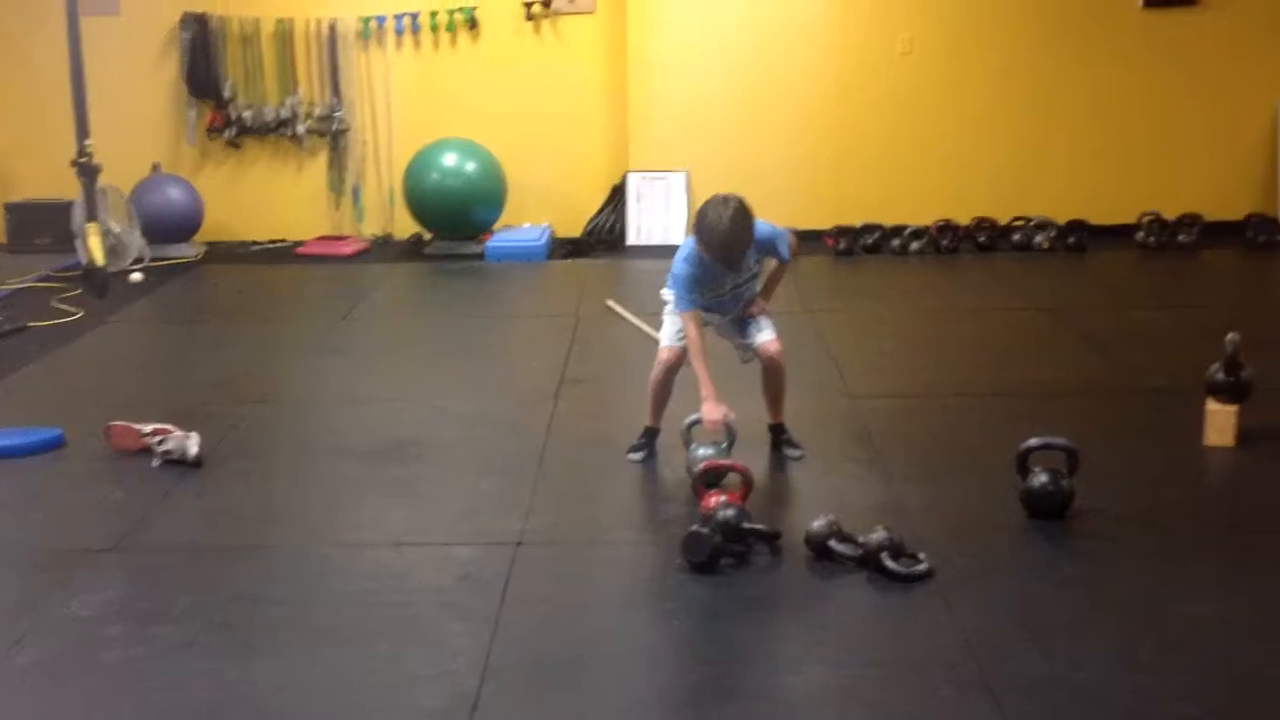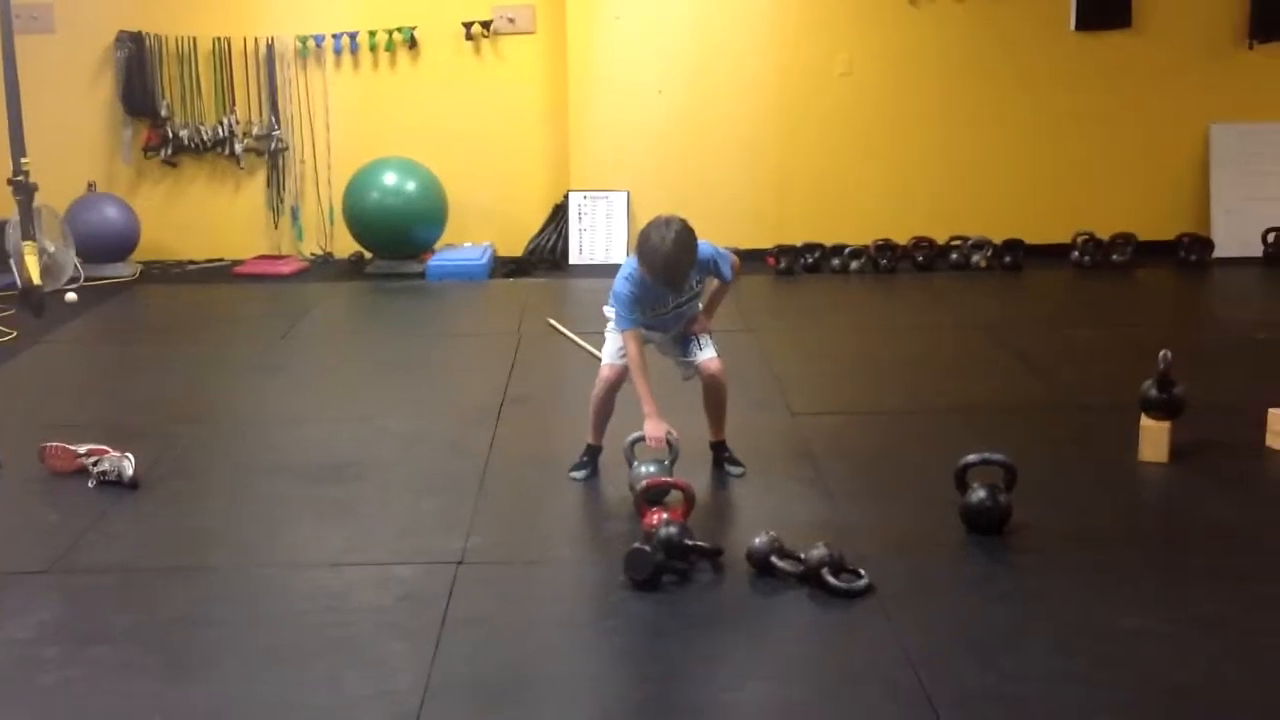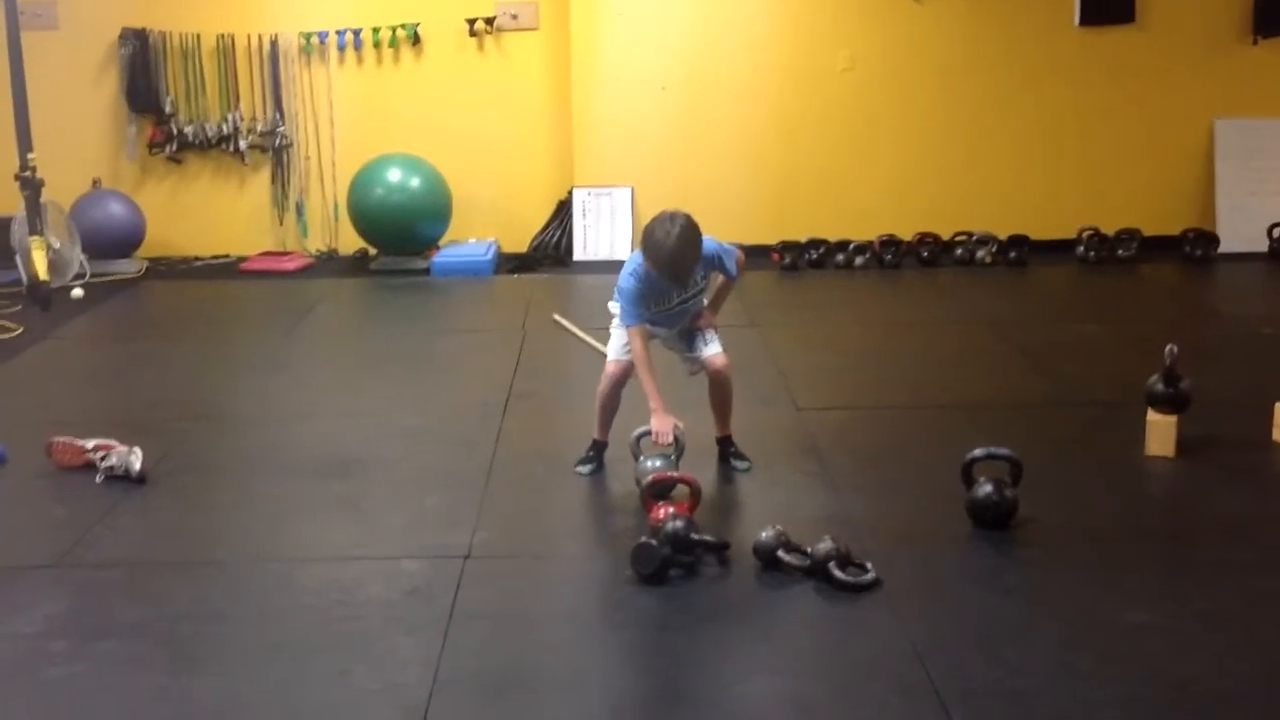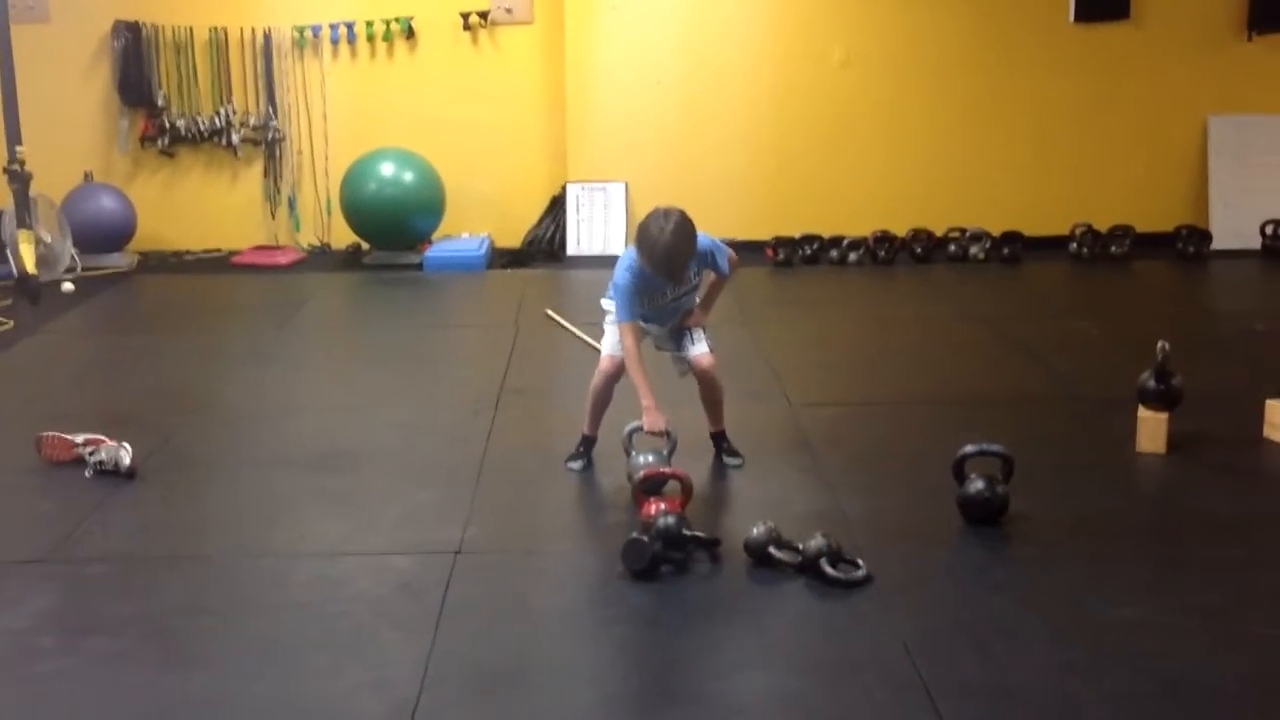
dt=0.5s
person 1, frame 1
left shoulder: (763, 235)
right shoulder: (686, 262)
left elbow: (790, 245)
right elbow: (693, 330)
left wrist: (764, 296)
right wrist: (709, 397)
left hip: (741, 303)
right hip: (689, 304)
left knee: (772, 353)
right knee: (667, 359)
left ankle: (778, 430)
right ankle: (650, 433)
person 1, frame 2
left shoulder: (705, 255)
right shoulder: (628, 282)
left elbow: (732, 266)
right elbow: (633, 349)
left wrist: (706, 314)
right wrist: (651, 415)
left hip: (684, 322)
right hip: (632, 323)
left knee: (713, 372)
right knee: (609, 377)
left ankle: (719, 448)
right ankle: (592, 450)
person 1, frame 3
left shoulder: (709, 251)
right shoulder: (633, 276)
left elbow: (738, 260)
right elbow: (638, 344)
left wrist: (712, 310)
right wrist: (658, 410)
left hip: (688, 317)
right hip: (637, 318)
left knee: (719, 367)
right knee: (614, 372)
left ankle: (725, 443)
right ankle: (598, 445)
person 1, frame 4
left shoulder: (704, 248)
right shoulder: (628, 272)
left elbow: (731, 261)
right elbow: (630, 342)
left wrist: (703, 309)
right wrist: (649, 407)
left hip: (680, 315)
right hip: (630, 315)
left knee: (705, 366)
right knee: (608, 368)
left ankle: (720, 438)
right ankle: (587, 440)
